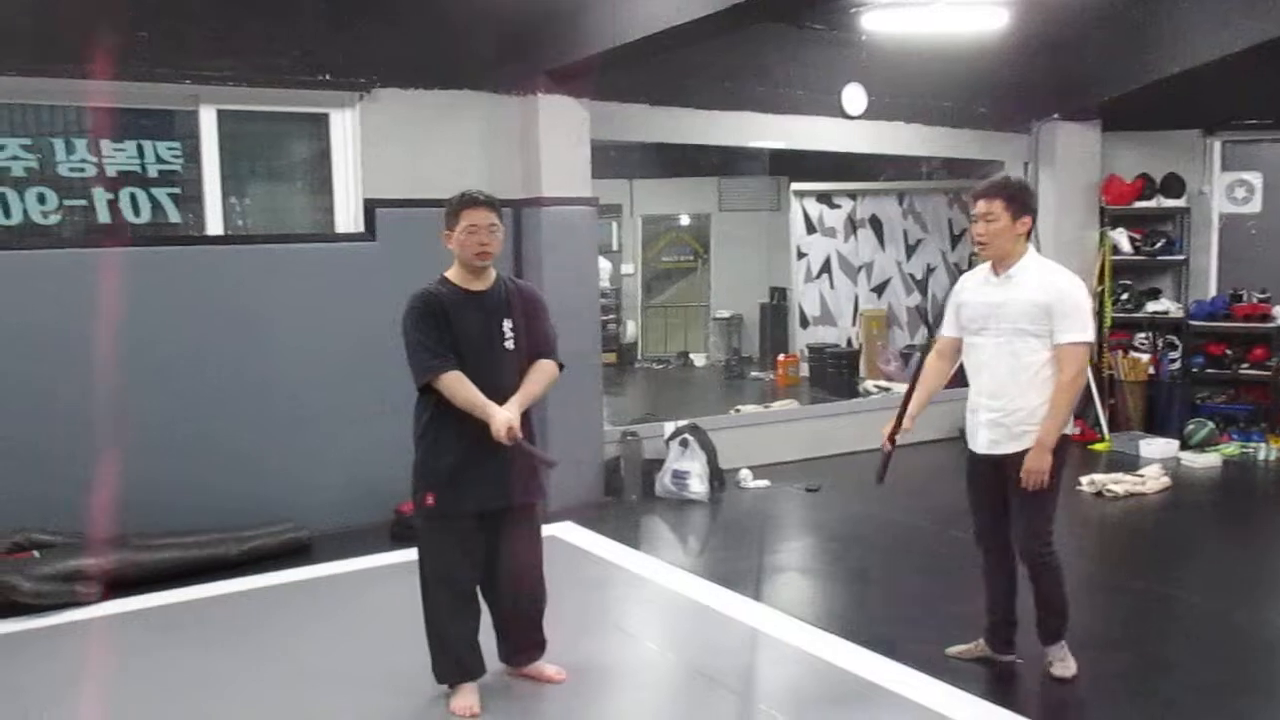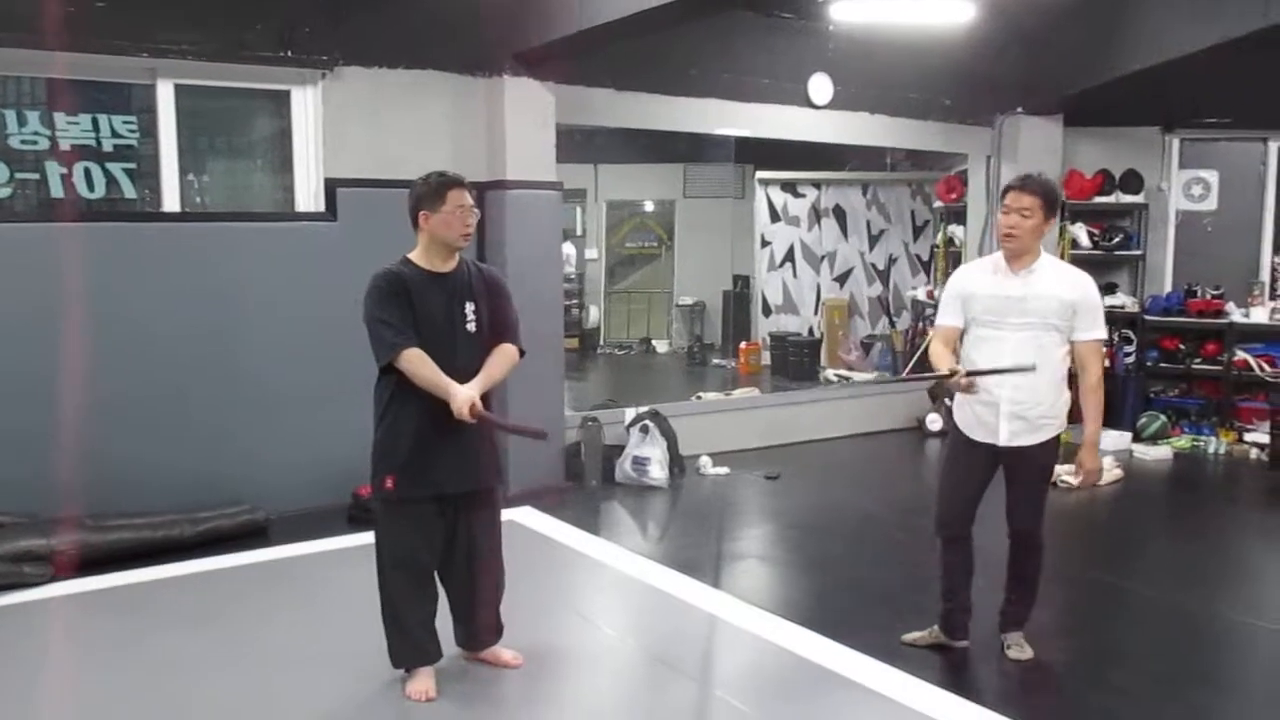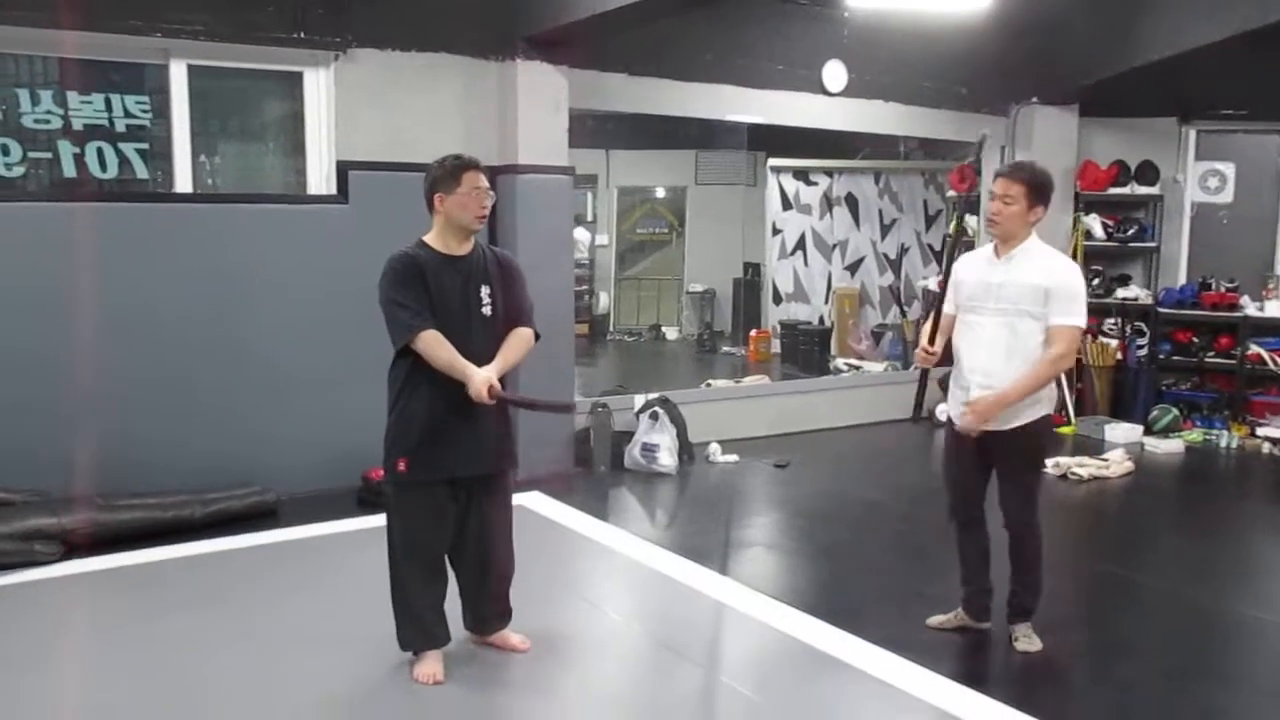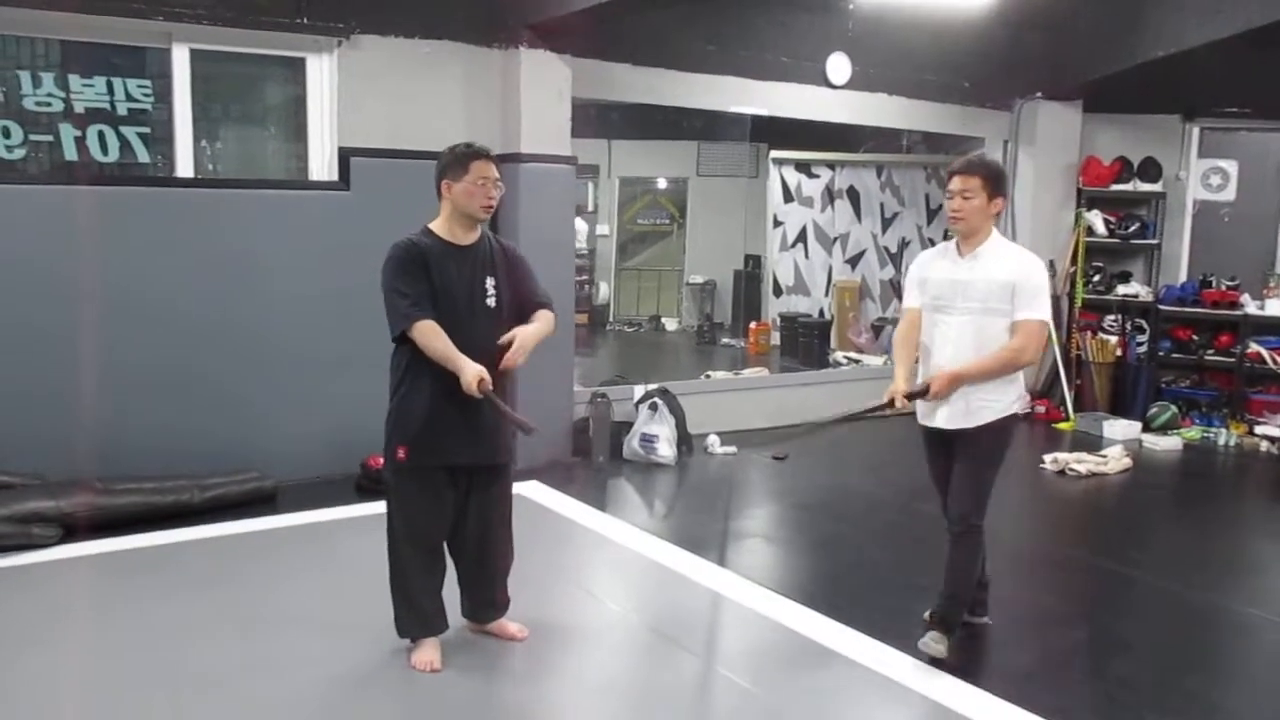
dt=0.7s
person 1, frame 1
left shoulder: (524, 299)
right shoulder: (427, 305)
left elbow: (547, 361)
right elbow: (441, 373)
left wrist: (515, 406)
right wrist: (490, 412)
left hip: (513, 456)
right hip: (448, 462)
left knee: (521, 566)
right knee: (450, 576)
left ankle: (524, 654)
right ankle: (462, 676)
person 1, frame 2
left shoulder: (487, 283)
right shoulder: (390, 285)
left elbow: (508, 346)
right elbow: (404, 353)
left wrist: (475, 388)
right wrist: (452, 391)
left hip: (473, 440)
right hip: (408, 445)
left knee: (479, 551)
right knee: (408, 559)
left ankle: (480, 638)
right ankle: (419, 660)
person 1, frame 3
left shoulder: (501, 266)
right shoulder: (405, 268)
left elbow: (524, 329)
right elbow: (421, 335)
left wrist: (493, 369)
right wrist: (469, 372)
left hip: (486, 426)
right hip: (422, 429)
left knee: (489, 536)
right knee: (420, 543)
left ankle: (488, 623)
right ankle: (426, 643)
person 1, frame 4
left shoulder: (504, 257)
right shoulder: (409, 254)
left elbow: (541, 311)
right elbow: (418, 322)
left wrist: (531, 333)
right wrist: (462, 364)
left hip: (487, 417)
right hip: (423, 418)
left knee: (489, 525)
right knee: (419, 528)
left ankle: (486, 611)
right ankle: (423, 630)
person 2, frame 1
left shoulder: (1060, 286)
right shoulder: (967, 286)
left elbow: (1073, 371)
right elbow: (942, 356)
left wrist: (1044, 445)
right wrist: (907, 416)
left hip: (1036, 442)
right hip: (981, 441)
left knee: (1032, 544)
right knee: (992, 543)
left ankle: (1055, 641)
right ankle: (998, 639)
person 2, frame 2
left shoulder: (1076, 286)
right shoulder: (967, 278)
left elbow: (1090, 369)
right elbow: (940, 342)
left wrist: (1090, 441)
right wrist: (951, 371)
left hip: (1037, 435)
right hip: (972, 428)
left knee: (1026, 533)
right knee: (951, 524)
left ankle: (1013, 629)
right ankle: (952, 626)
person 2, frame 3
left shoulder: (1058, 271)
right shoulder: (966, 264)
left elbow: (1062, 353)
right elbow: (946, 325)
left wrist: (1000, 402)
right wrist: (930, 347)
left hip: (1022, 420)
right hip: (964, 415)
left knee: (1021, 522)
right knee: (964, 514)
left ankle: (1022, 618)
right ankle: (975, 608)
person 2, frame 4
left shoulder: (1023, 268)
right shoulder: (927, 263)
left elbow: (1028, 349)
right elbow: (909, 328)
left wrist: (954, 376)
right wrist: (901, 378)
left hip: (988, 415)
right hip: (936, 414)
left knee: (964, 518)
right knee: (957, 515)
left ankle: (944, 626)
right ankle: (973, 603)
